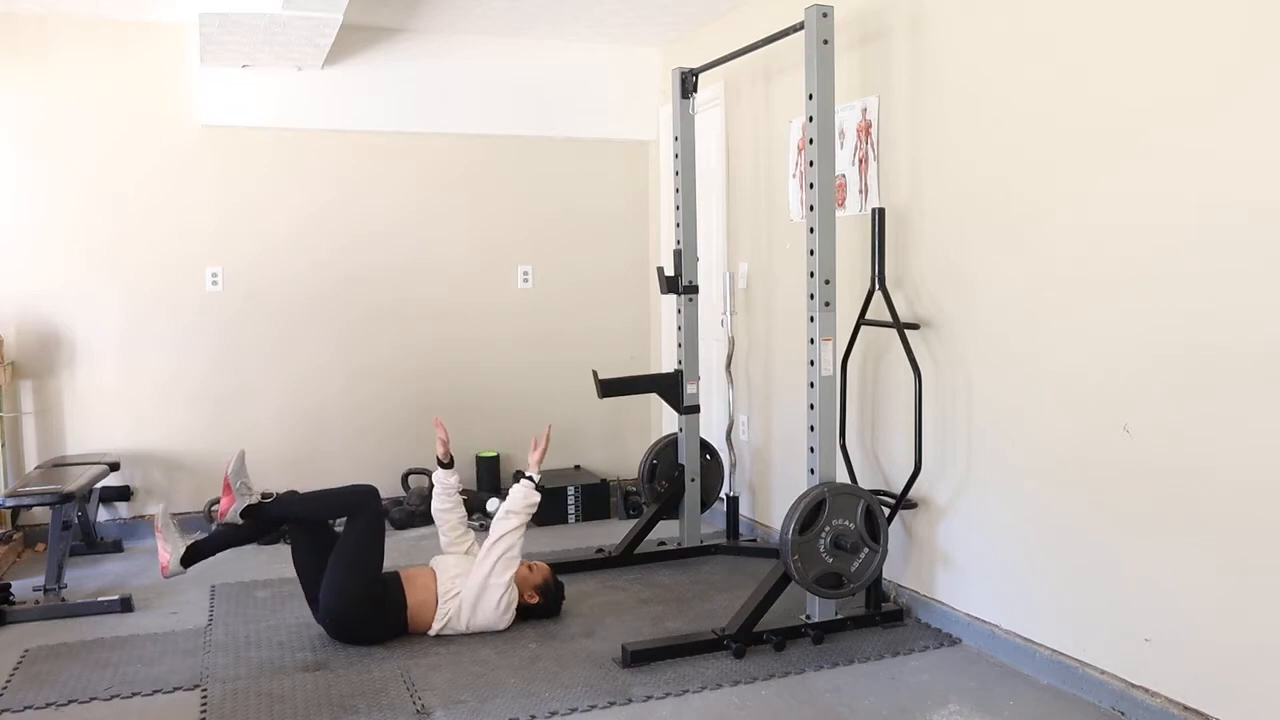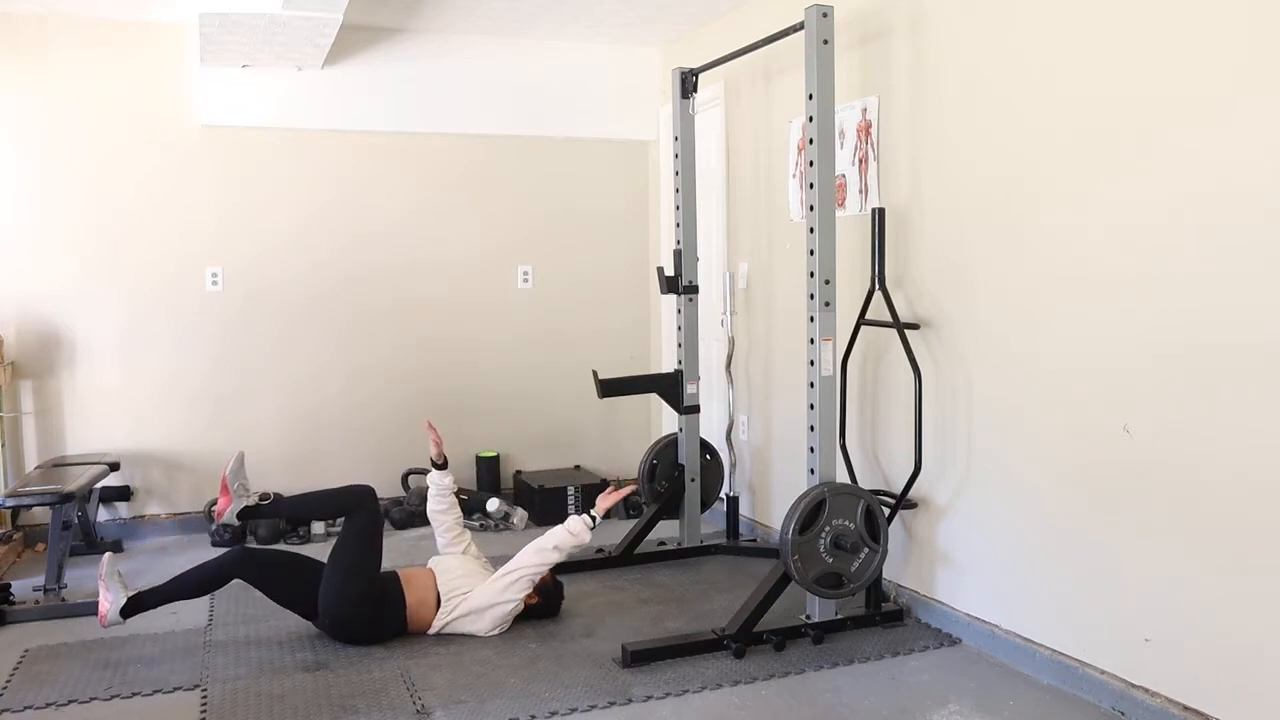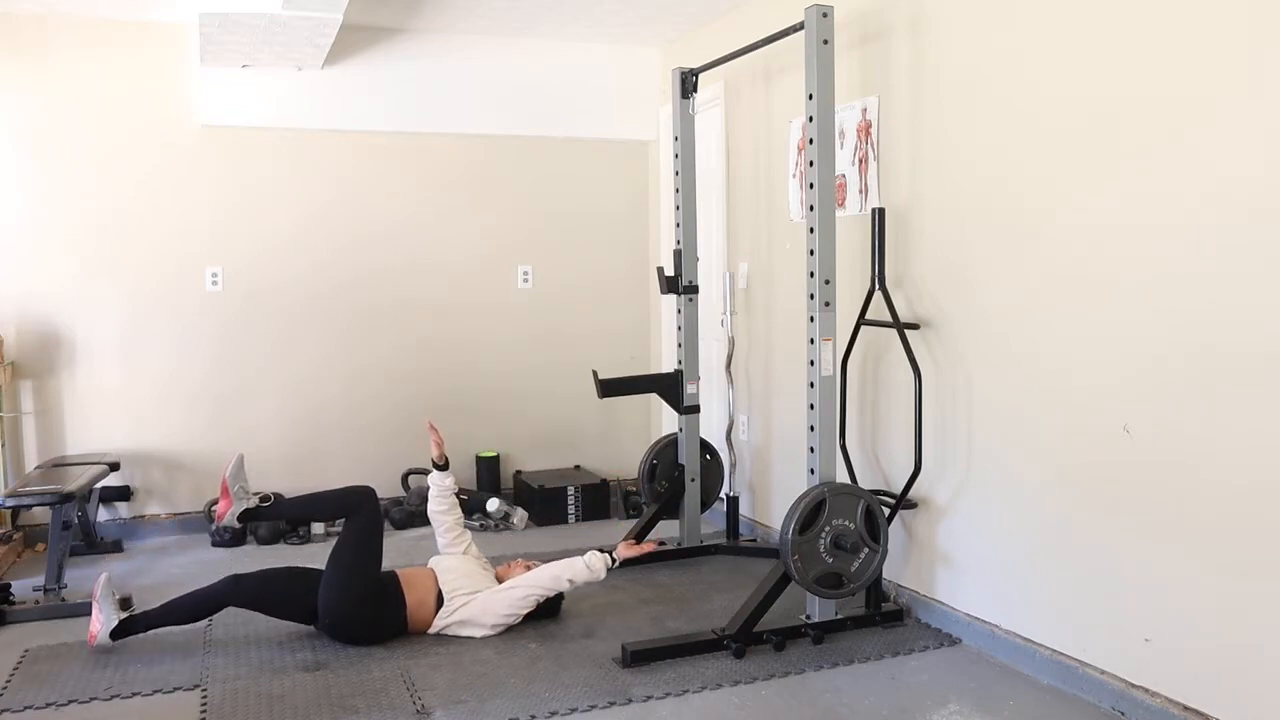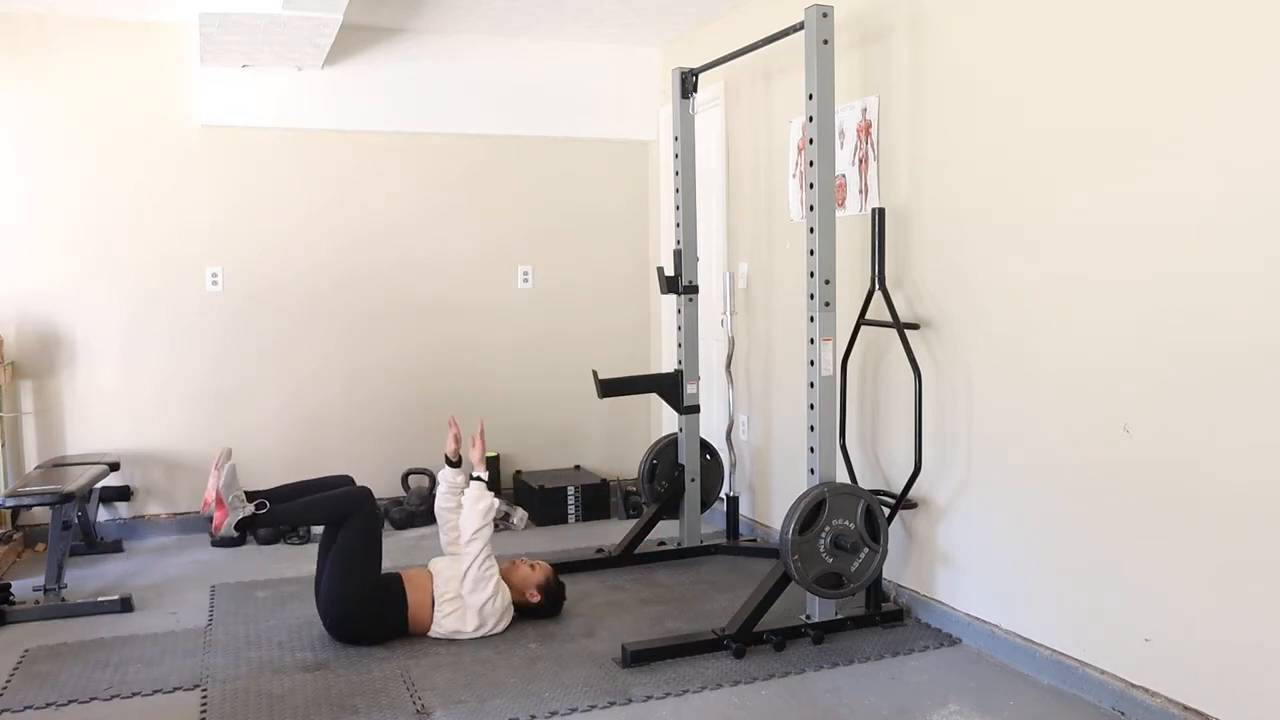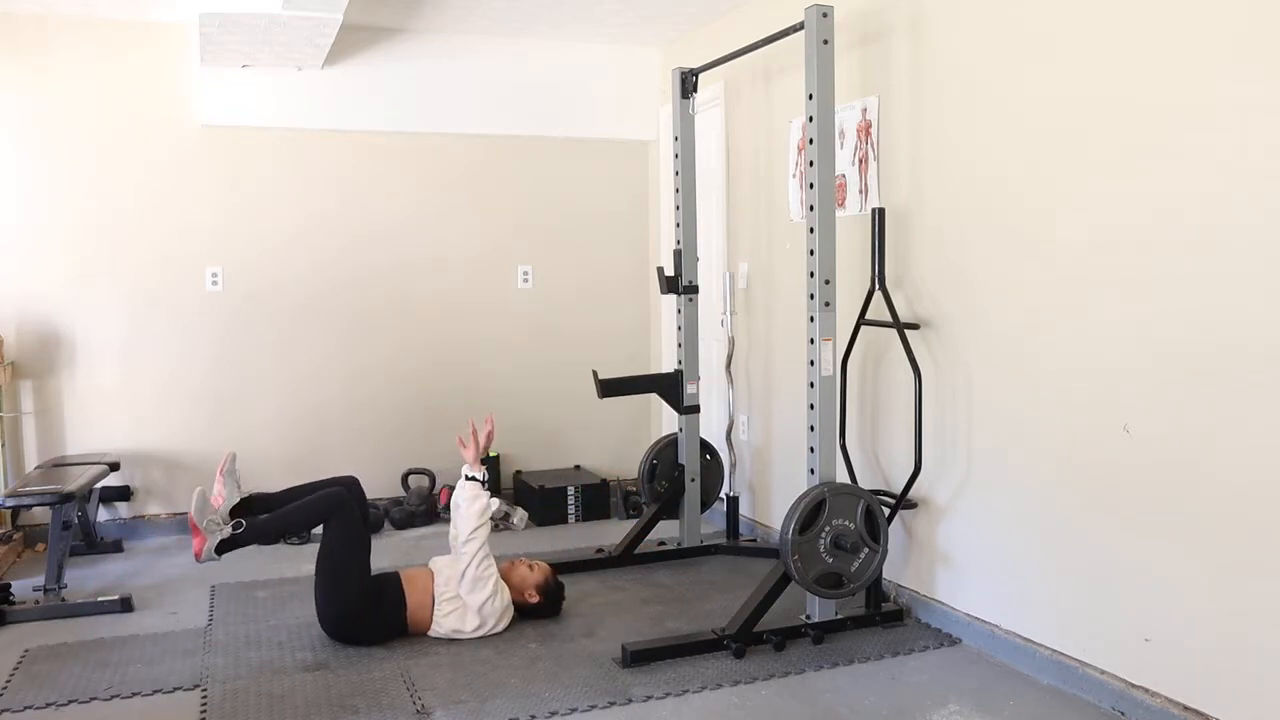
dt=1s
person 1, frame 1
left shoulder: (498, 604)
right shoulder: (477, 570)
left elbow: (508, 532)
right elbow: (453, 526)
left wrist: (530, 476)
right wrist: (446, 462)
left hip: (355, 614)
right hip: (346, 603)
left knee: (365, 498)
right knee: (291, 503)
left ankle: (249, 507)
right ankle: (184, 555)
person 1, frame 2
left shoulder: (500, 607)
right shoulder: (480, 572)
left elbow: (544, 550)
right elbow: (448, 524)
left wrist: (593, 516)
right wrist: (439, 464)
left hip: (359, 615)
right hip: (350, 605)
left knee: (364, 498)
right knee: (240, 559)
left ankle: (249, 505)
right ankle: (127, 605)
person 1, frame 3
left shoulder: (502, 606)
right shoulder: (477, 569)
left elbow: (557, 576)
right elbow: (448, 524)
left wrist: (609, 558)
right wrist: (441, 465)
left hip: (359, 615)
right hip: (348, 605)
left knee: (364, 499)
right knee: (236, 586)
left ankle: (248, 509)
right ankle: (118, 626)
person 1, frame 4
left shoulder: (494, 605)
right shoulder: (482, 578)
left elbow: (476, 540)
right elbow: (456, 532)
left wrist: (479, 472)
right wrist: (453, 463)
left hip: (355, 614)
right hip: (351, 602)
left knee: (360, 500)
right knee: (344, 486)
left ankle: (243, 519)
right ankle: (244, 504)
person 1, frame 5
left shoulder: (495, 604)
right shoulder: (484, 581)
left elbow: (474, 542)
right elbow: (466, 535)
left wrist: (475, 470)
right wrist: (476, 462)
left hip: (355, 616)
right hip: (362, 600)
left knee: (337, 502)
right knee: (348, 488)
left ankle: (223, 540)
right ankle: (236, 506)
